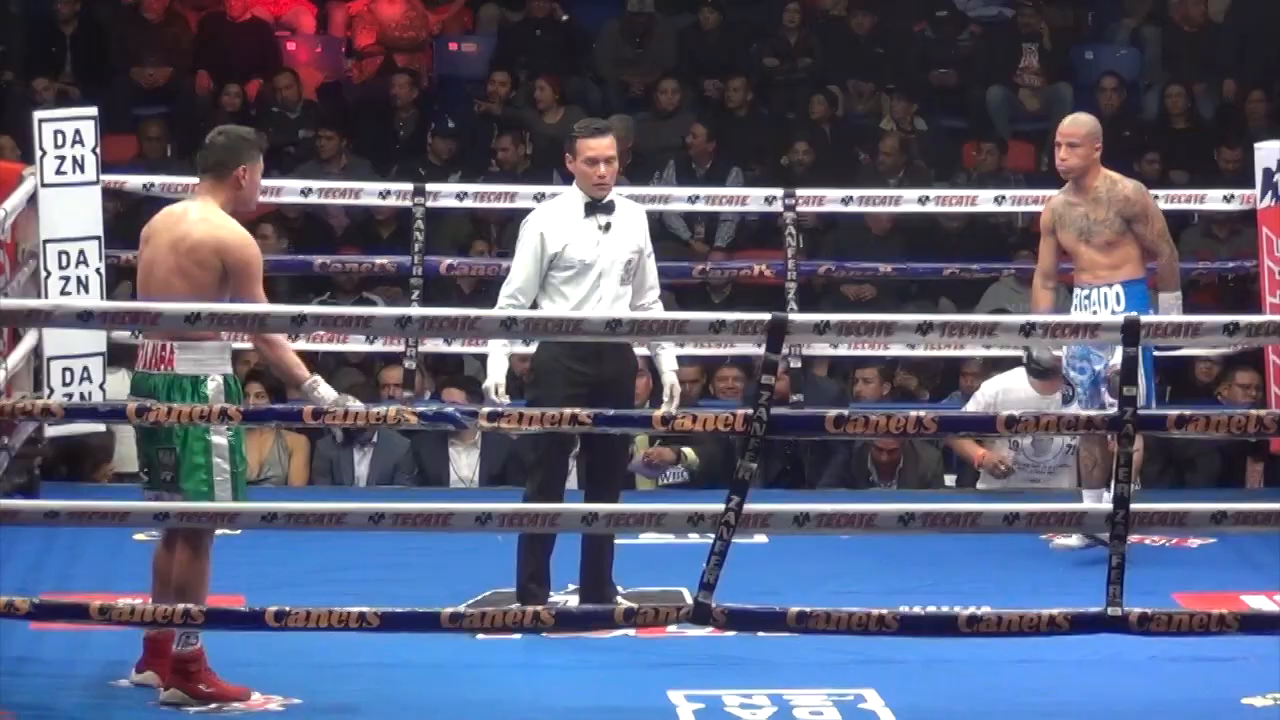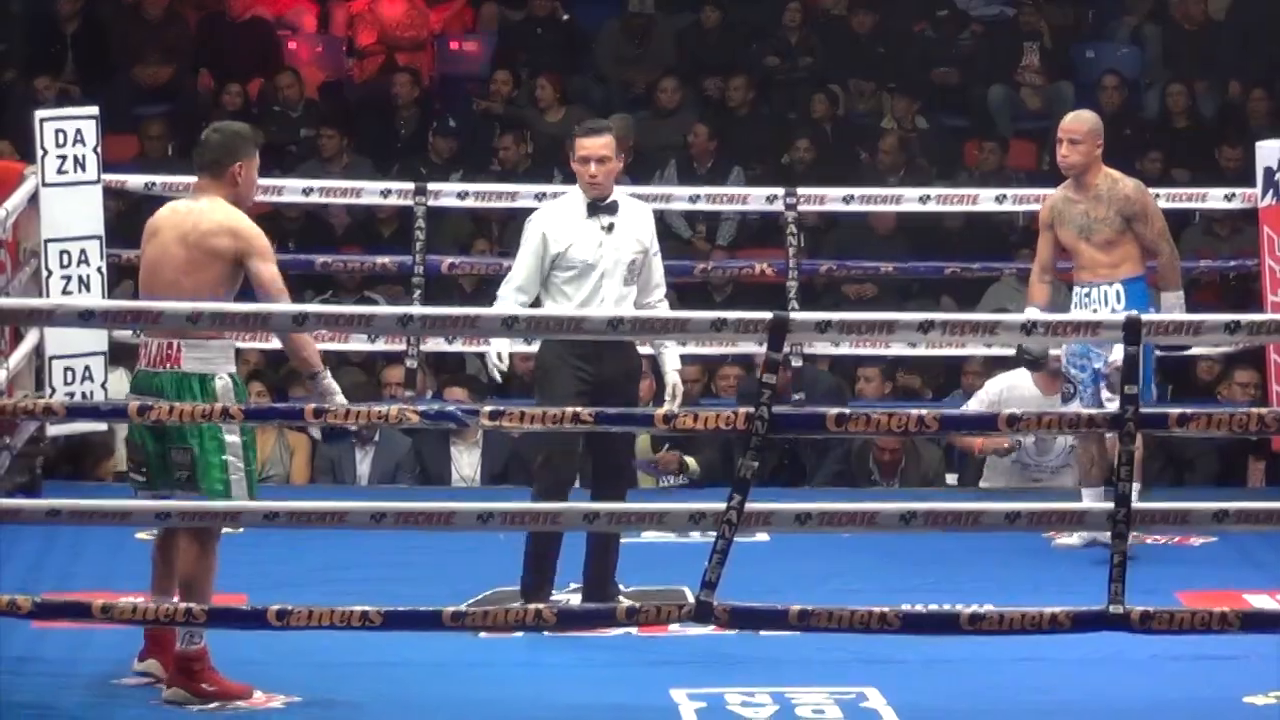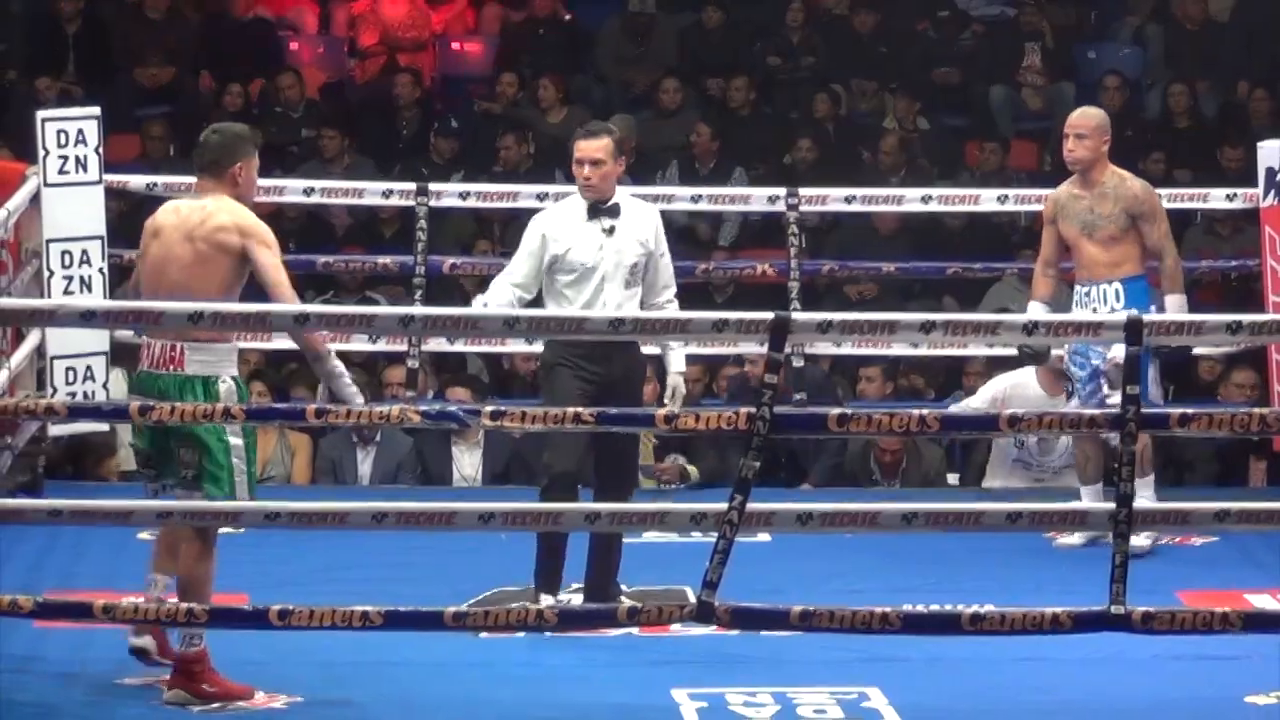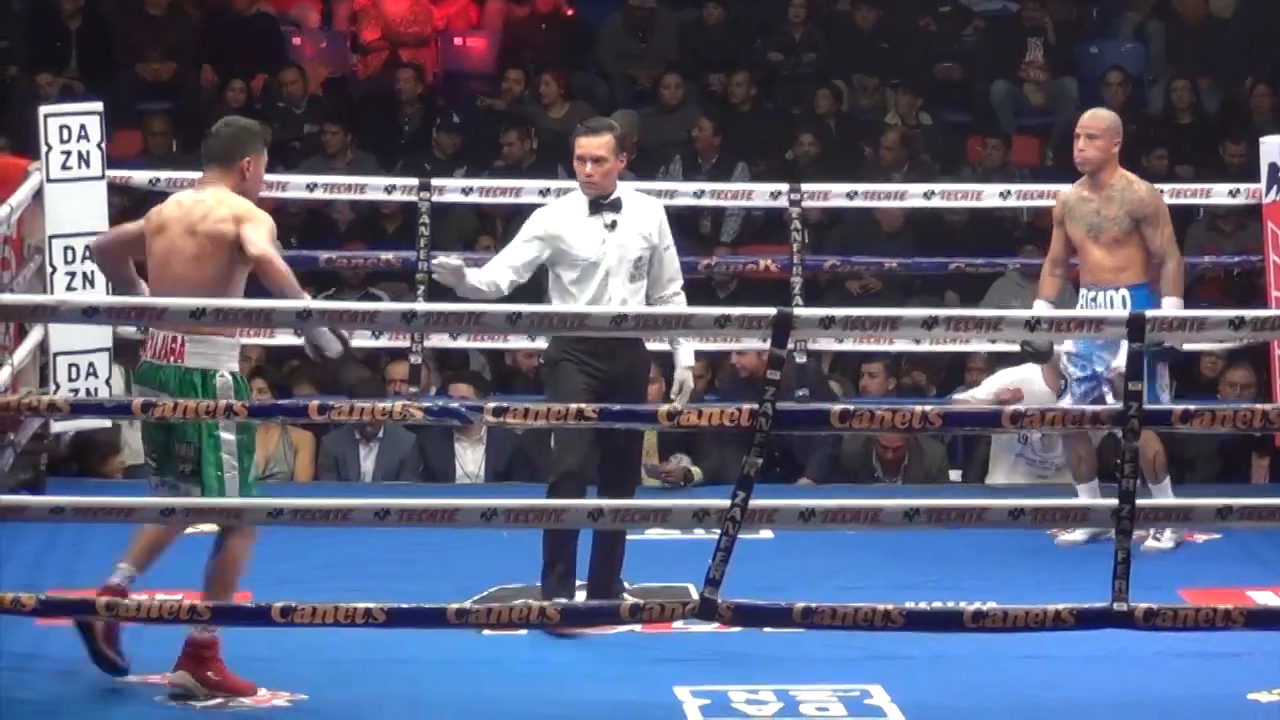
dt=0.1s
person 1, frame 1
left shoulder: (158, 222)
right shoulder: (231, 237)
right elbow: (267, 338)
right wrist: (320, 393)
left hip: (149, 374)
right hip: (196, 381)
left knee: (177, 520)
right knee: (196, 525)
left ankle: (156, 653)
right ankle: (185, 668)
person 1, frame 2
left shoulder: (159, 220)
right shoulder: (239, 229)
right wrist: (329, 390)
left hip: (151, 373)
right hip: (203, 379)
left knee: (176, 517)
right knee: (204, 524)
left ankle: (158, 645)
right ankle: (190, 666)
person 1, frame 3
left shoulder: (158, 222)
right shoulder: (242, 224)
left elbow: (137, 292)
right elbow: (287, 306)
right wrist: (337, 374)
left hip: (154, 371)
right hip: (209, 378)
left knee: (185, 504)
right knee: (213, 516)
left ankle: (149, 621)
right ankle: (191, 668)
person 1, frame 4
left shoulder: (164, 212)
right shoulder: (246, 216)
left elbow: (103, 249)
right elbow: (265, 260)
left wrist: (142, 298)
right wrist: (314, 321)
left hip: (156, 367)
right hip: (207, 375)
left knee: (176, 504)
right knee: (239, 520)
left ankle: (112, 597)
right ankle: (200, 660)
person 2, frame 1
left shoulder: (635, 219)
right shoulder: (545, 221)
left elbow: (647, 300)
right elbow: (516, 296)
left wrist: (667, 363)
right wrist: (498, 363)
left hip: (615, 357)
right hip: (560, 356)
left knee: (607, 481)
right knee: (547, 477)
left ankle: (597, 592)
right ankle: (532, 595)
person 2, frame 2
left shoulder: (641, 218)
right shoulder: (549, 221)
left elbow: (653, 299)
right elbow: (517, 292)
left wrist: (670, 363)
right wrist: (498, 339)
left hip: (620, 358)
right hip: (565, 355)
left knee: (613, 480)
right knee: (555, 474)
left ankle: (600, 591)
right ankle: (536, 593)
person 2, frame 3
left shoulder: (646, 220)
right shoulder: (552, 224)
left elbow: (662, 300)
right elbow: (514, 285)
left wrist: (676, 362)
right wrist: (484, 307)
left hip: (625, 358)
right hip: (569, 356)
left knee: (618, 481)
right knee: (563, 470)
left ankle: (603, 590)
right ankle: (547, 589)
person 2, frame 4
left shoulder: (650, 213)
right shoulder: (552, 219)
left elbow: (668, 293)
right elbow: (502, 274)
left wrist: (683, 357)
right wrist: (462, 277)
left hip: (629, 354)
right hip: (575, 352)
left knee: (621, 478)
right knee: (571, 468)
left ankle: (605, 590)
right ankle: (556, 591)
person 3, frame 1
left shoulder: (1127, 194)
right shoulder: (1055, 209)
left elbow: (1164, 254)
right elbow: (1045, 277)
left wrist: (1170, 313)
left hip: (1125, 303)
right hip: (1082, 309)
person 3, frame 2
left shoulder: (1127, 193)
right shoulder: (1055, 205)
left elbow: (1164, 253)
right elbow: (1043, 271)
left wrist: (1173, 313)
left hip: (1125, 302)
right hip: (1081, 307)
left knee: (1120, 411)
person 3, frame 3
left shoulder: (1133, 192)
right shoulder: (1059, 199)
left elbow: (1166, 255)
right elbow: (1047, 265)
left wrist: (1173, 315)
right wrist: (1035, 319)
left hip: (1127, 302)
right hip: (1083, 305)
person 3, frame 4
left shoulder: (1139, 195)
right shoulder: (1068, 201)
left elbow: (1168, 259)
right elbow: (1056, 264)
left hip: (1131, 307)
right hip: (1086, 309)
